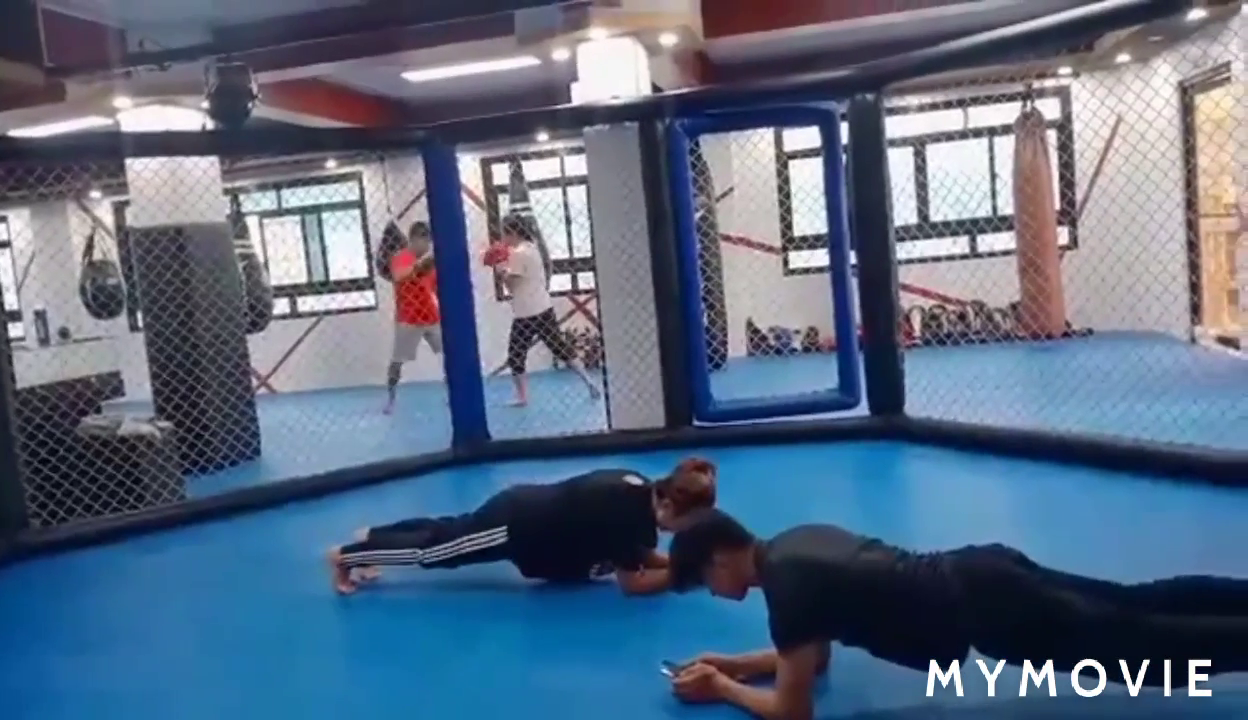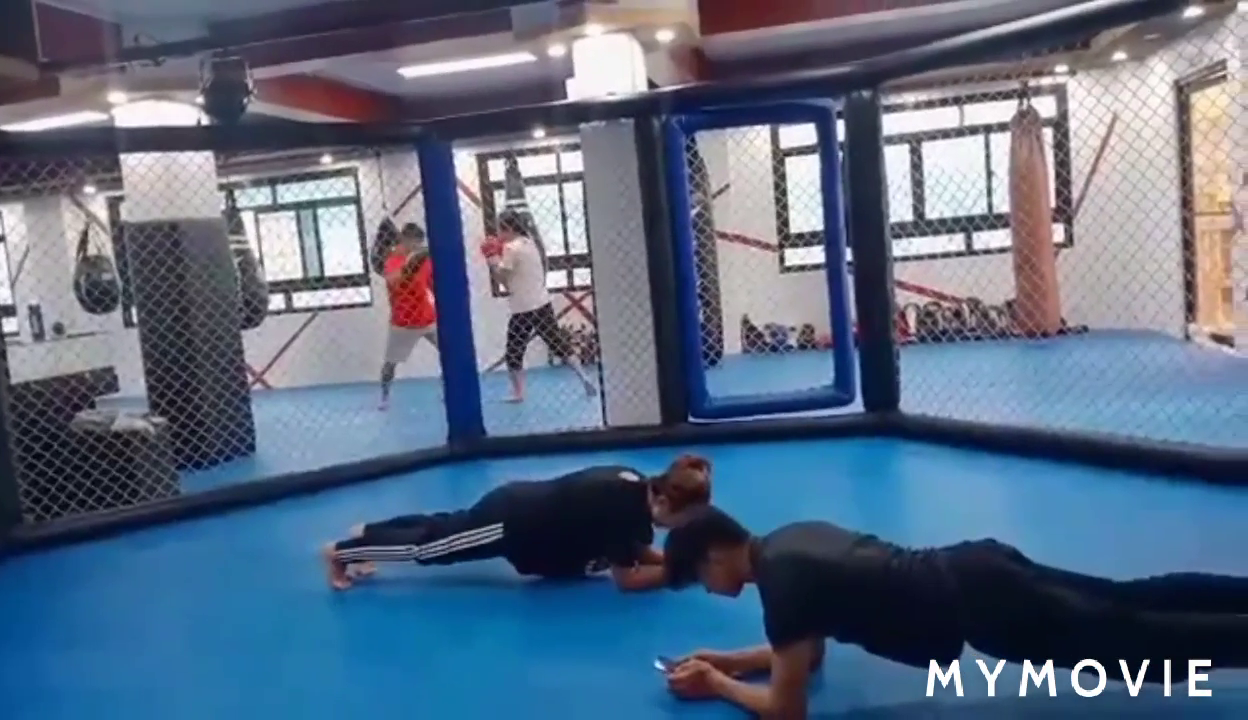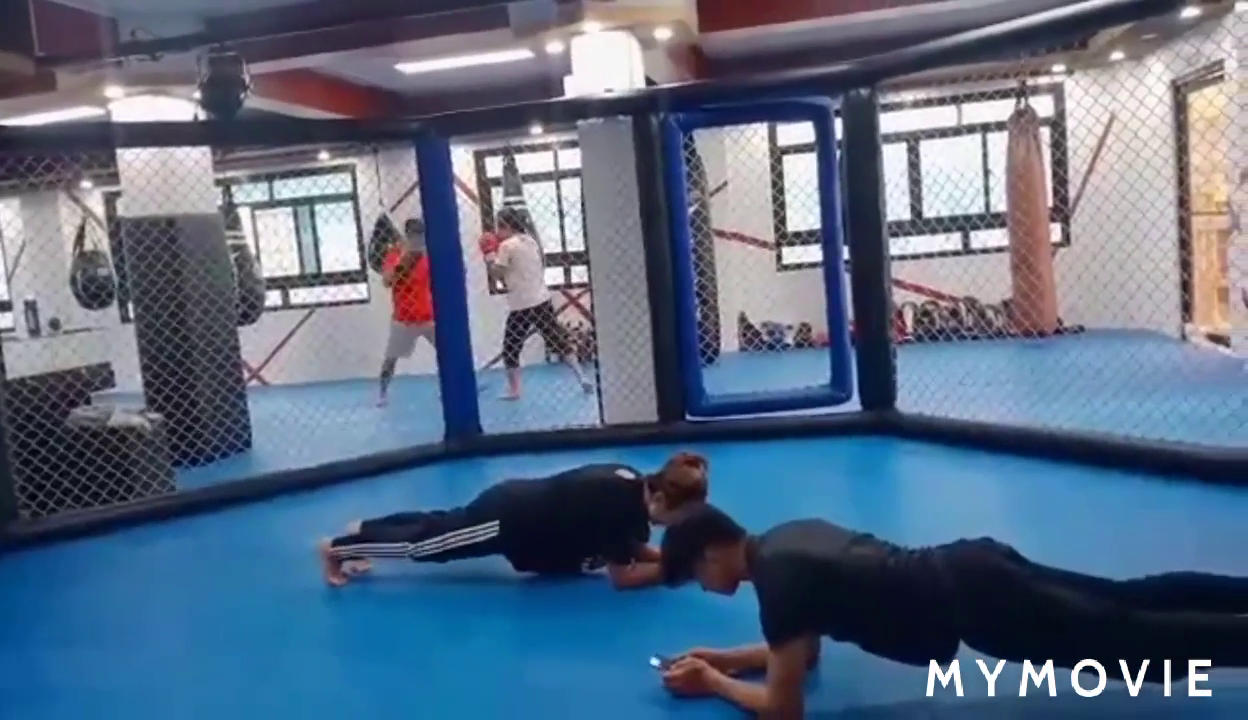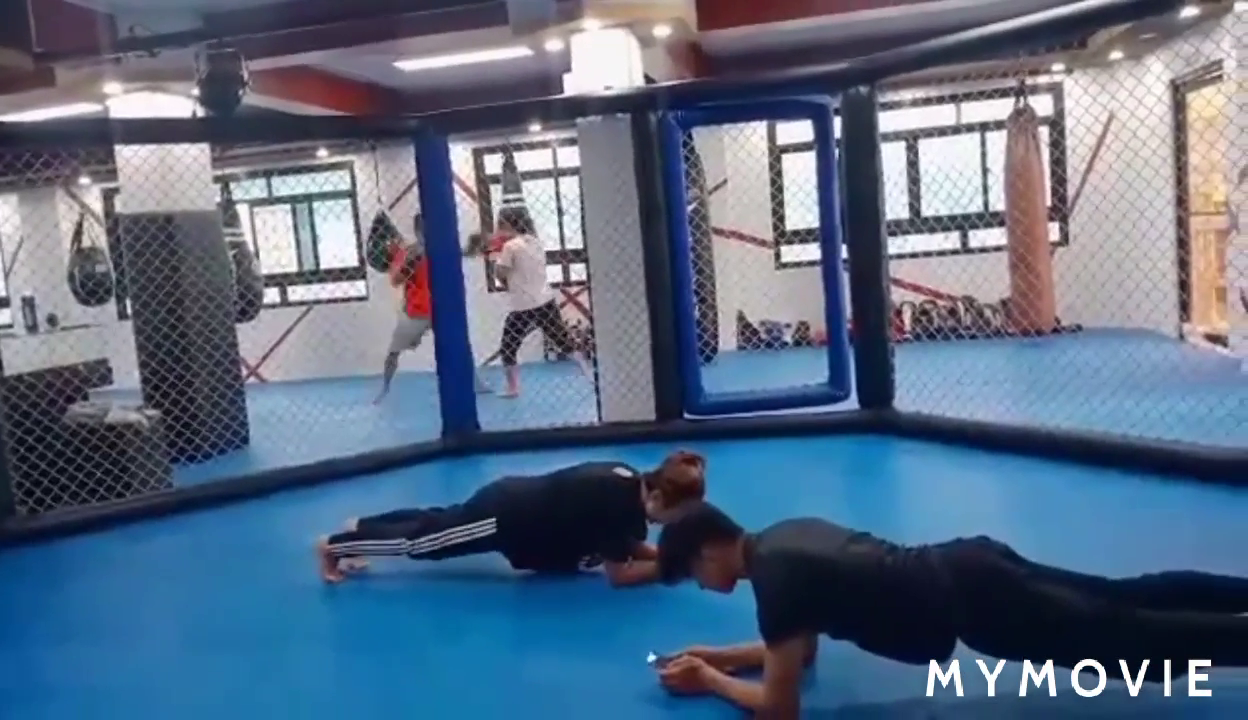
dt=0.1s
person 1, frame 1
left shoulder: (786, 586)
right shoulder: (791, 547)
right elbow: (810, 653)
right wrist: (735, 663)
left hip: (985, 608)
right hip: (982, 573)
left knee: (1140, 646)
right knee: (1140, 608)
person 1, frame 2
left shoulder: (783, 582)
right shoulder: (786, 543)
right elbow: (807, 651)
right wrist: (729, 659)
left hip: (978, 604)
right hip: (978, 570)
left knee: (1137, 642)
right knee: (1135, 604)
person 1, frame 3
left shoulder: (779, 580)
right shoulder: (783, 541)
right elbow: (802, 650)
right wrist: (724, 656)
left hip: (974, 604)
right hip: (973, 567)
left knee: (1133, 643)
right knee: (1132, 604)
person 1, frame 4
left shoulder: (776, 579)
right shoulder: (781, 539)
right elbow: (800, 647)
right wrist: (721, 655)
left hip: (972, 602)
right hip: (970, 567)
left knee: (1130, 640)
right knee: (1129, 600)
person 2, frame 1
left shoulder: (642, 491)
right shoulder: (630, 510)
left elbow: (644, 556)
right elbow: (632, 581)
left hip: (525, 508)
right hip: (519, 527)
left knee: (447, 533)
right knee: (436, 548)
left ankle: (371, 537)
right ankle: (347, 556)
person 2, frame 2
left shoulder: (638, 486)
right shoulder: (627, 506)
left elbow: (640, 551)
right elbow: (627, 577)
left hip: (521, 504)
right hip: (515, 524)
left knee: (443, 527)
right knee: (429, 544)
left ankle: (366, 533)
right ankle: (342, 551)
person 2, frame 3
left shoulder: (634, 484)
right shoulder: (623, 504)
left elbow: (635, 548)
right elbow: (623, 575)
left hip: (517, 502)
right hip: (511, 521)
left knee: (439, 526)
right knee: (427, 541)
left ankle: (362, 530)
right ankle: (338, 548)
person 2, frame 4
left shoulder: (631, 483)
right shoulder: (620, 502)
left elbow: (633, 547)
right elbow: (620, 572)
left hip: (515, 500)
right hip: (508, 518)
left knee: (437, 522)
right knee: (423, 539)
left ankle: (359, 528)
right ankle: (335, 545)
person 3, frame 1
left shoulder: (518, 253)
right shoulder: (531, 248)
left elbow: (510, 283)
left wrist: (500, 265)
right wrist: (503, 264)
left hip: (528, 314)
right hip: (544, 308)
left knee: (515, 356)
right knee: (561, 348)
left ankle: (521, 397)
right ankle: (588, 382)
person 3, frame 2
left shoulder: (510, 249)
right shoulder: (530, 244)
left elbow: (501, 278)
left wrist: (493, 258)
left hip: (524, 309)
right hip: (543, 303)
left knee: (514, 351)
right knee: (560, 343)
left ankle: (518, 392)
right ankle: (584, 379)
person 3, frame 3
left shoulder: (507, 246)
right shoulder: (530, 241)
left elbow: (497, 274)
left wrist: (489, 253)
left hip: (522, 306)
right hip: (542, 301)
left knee: (510, 348)
right knee: (558, 341)
left ankle: (514, 390)
right ankle: (581, 377)
person 3, frame 4
left shoulder: (511, 247)
right shoulder: (536, 242)
left elbow: (500, 274)
left wrist: (495, 254)
left hip: (523, 307)
right hip: (545, 301)
left knee: (508, 347)
right knee: (564, 340)
left ankle: (512, 388)
right ankle: (589, 375)
person 4, frame 1
left shoulder: (430, 261)
right shoulder: (400, 259)
left elbow: (436, 287)
right elbow: (399, 278)
right wrist: (423, 261)
left hip: (432, 318)
right hip: (408, 320)
right knee: (397, 361)
right ankle: (391, 399)
person 4, frame 2
left shoulder: (426, 260)
right shoulder: (393, 260)
left elbow: (434, 285)
right elbow: (390, 284)
right wrist: (409, 261)
left hip: (429, 319)
right hip: (403, 323)
right knee: (390, 362)
right ankle: (385, 397)
person 4, frame 3
left shoulder: (427, 256)
right shoulder: (394, 256)
right elbow: (387, 281)
right wrist: (403, 259)
left hip: (430, 316)
right hip: (405, 319)
right knee: (391, 358)
right ankle: (383, 393)
person 4, frame 4
right shoulder: (404, 253)
right elbow: (395, 281)
right wrist: (408, 260)
right hip: (413, 314)
right knee: (393, 352)
left ankle: (477, 381)
right ankle: (385, 389)
